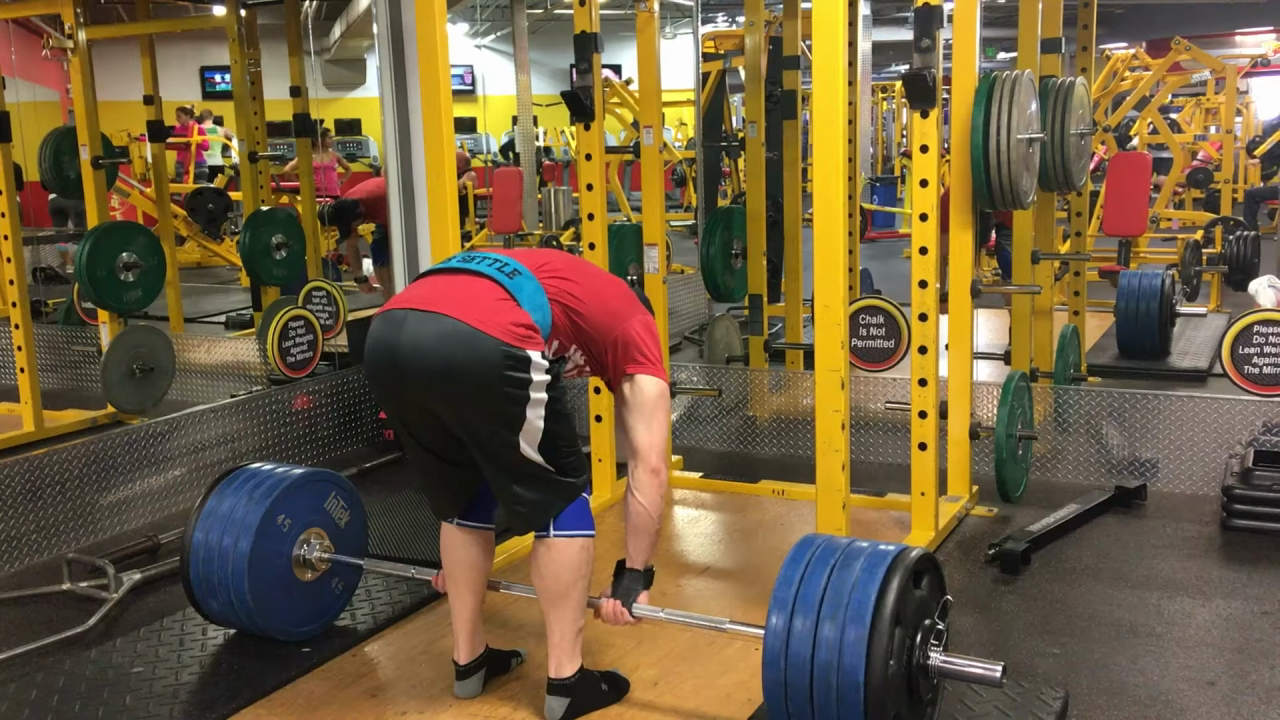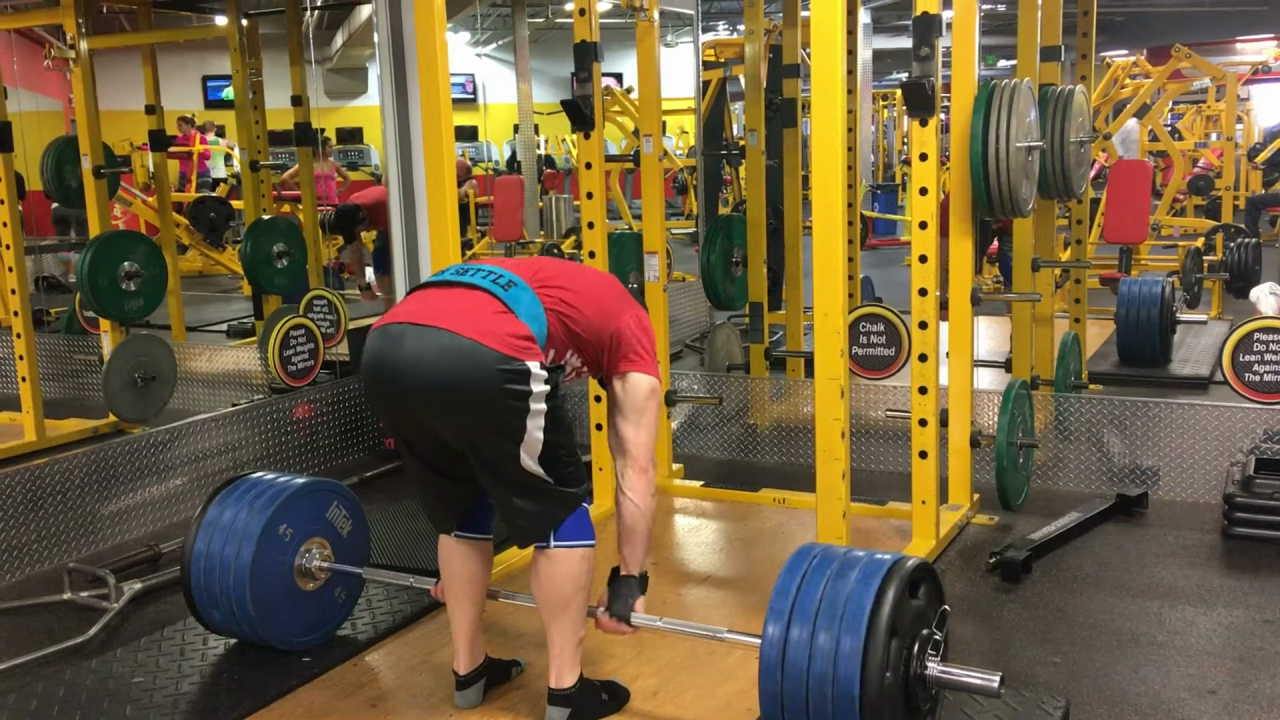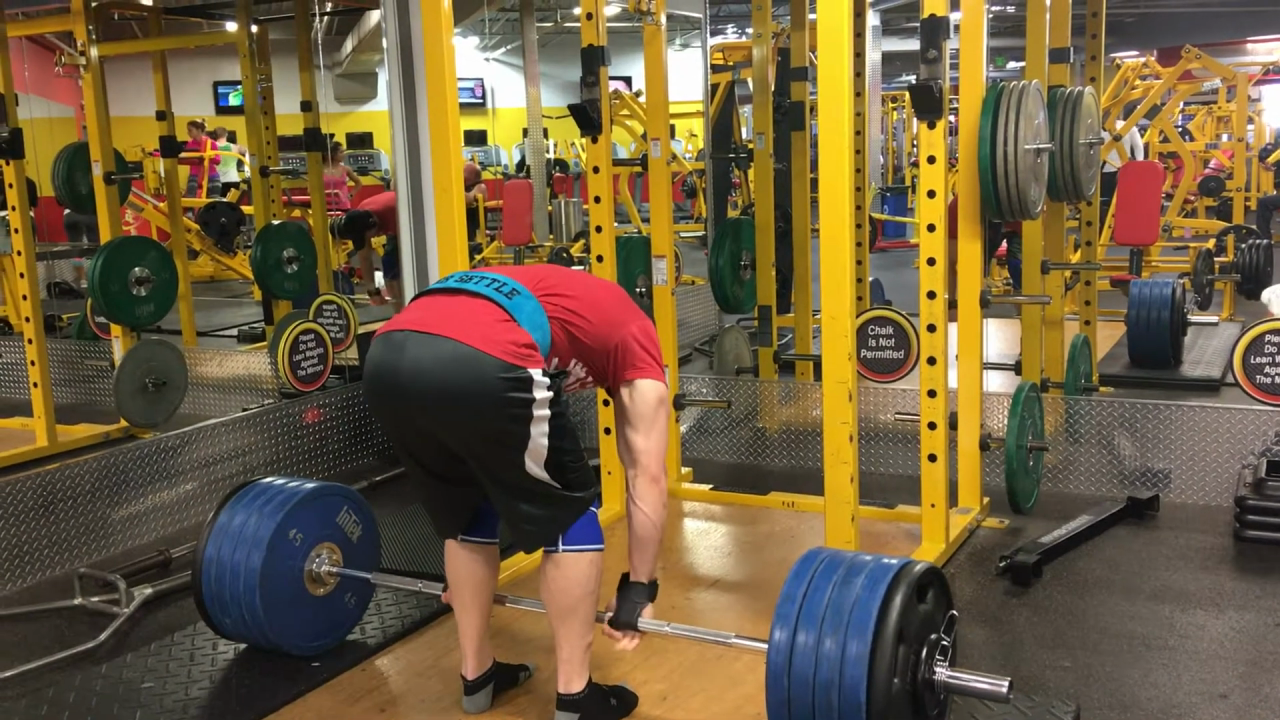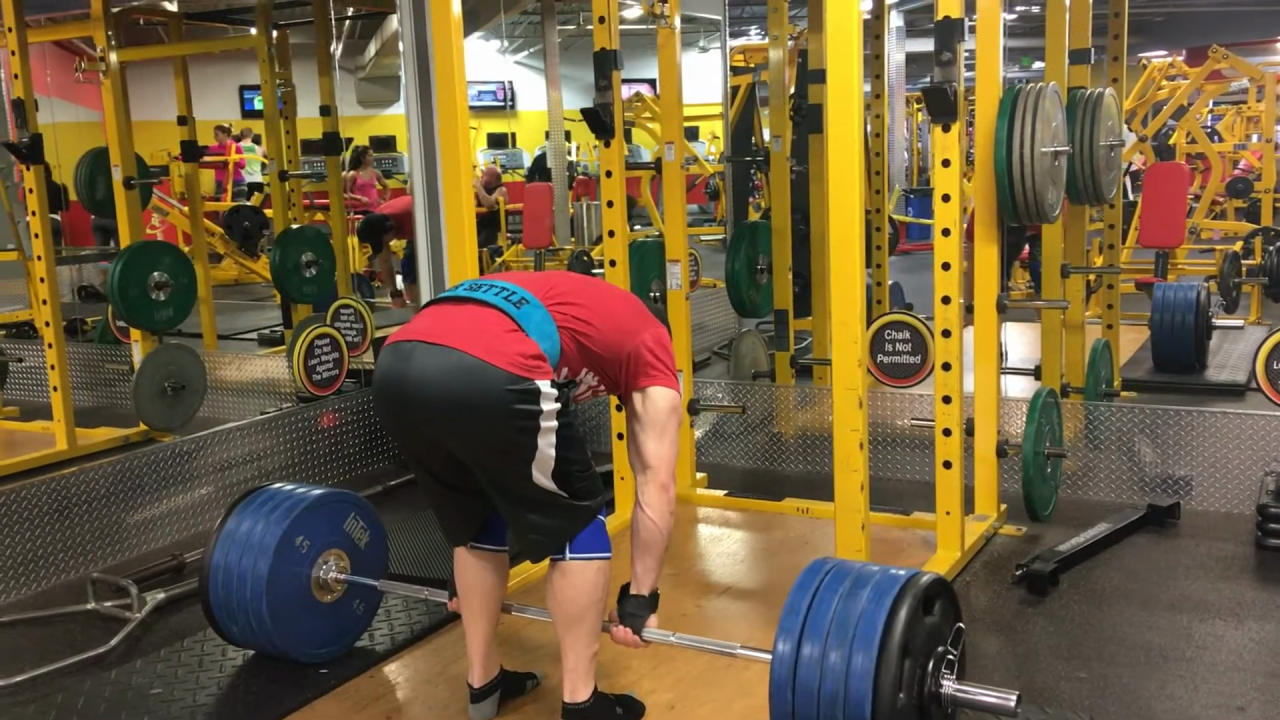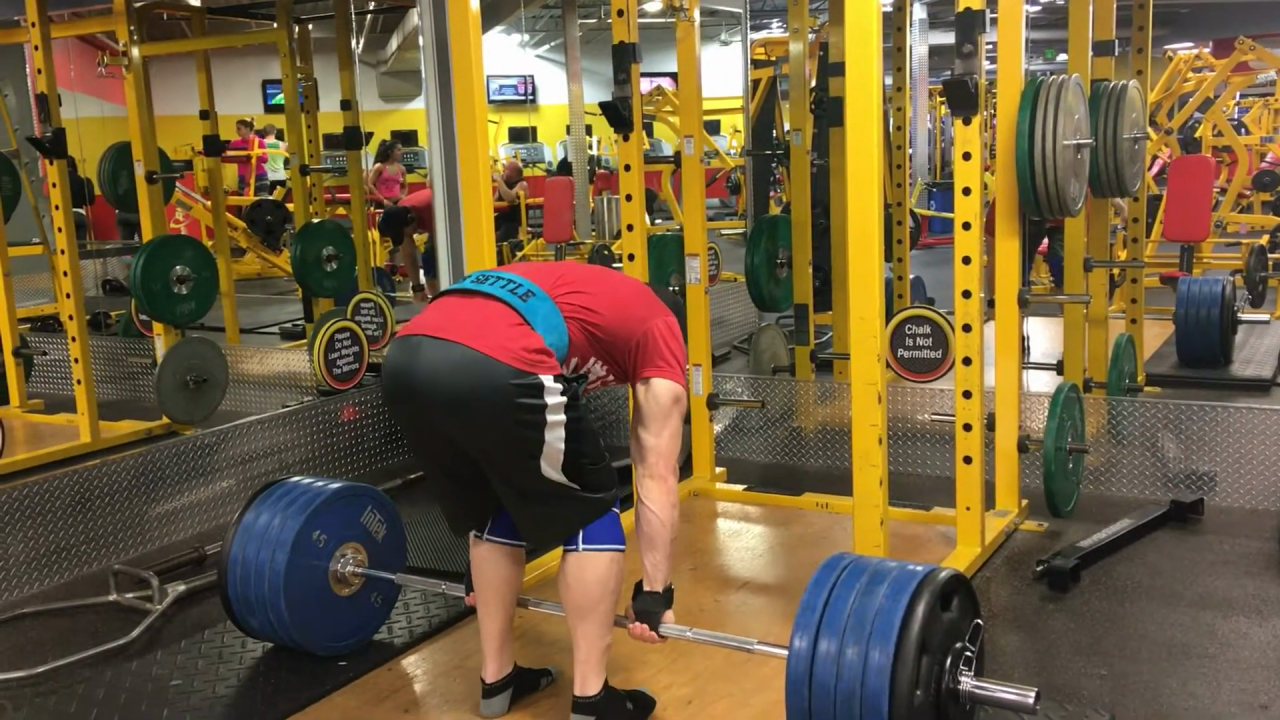
dt=0.7s
person 1, frame 1
right shoulder: (633, 324)
left elbow: (492, 454)
right elbow: (648, 466)
left wrist: (457, 560)
right wrist: (634, 577)
left hip: (387, 334)
right hip: (480, 343)
left knee: (464, 499)
right knee: (561, 501)
left ankle: (469, 660)
right ankle: (566, 681)
person 1, frame 2
right shoulder: (627, 324)
left elbow: (492, 459)
right elbow: (636, 467)
right wrist: (628, 583)
left hip: (384, 348)
right hip: (477, 357)
left knee: (460, 508)
right knee: (561, 511)
left ankle: (468, 670)
person 1, frame 3
right shoulder: (634, 334)
right elbow: (647, 475)
right wrist: (638, 589)
left hip: (387, 357)
right hip: (480, 366)
left knee: (467, 512)
right knee: (569, 515)
left ankle: (477, 675)
person 1, frame 4
right shoulder: (649, 343)
left elbow: (497, 467)
right elbow: (656, 482)
right wrist: (640, 597)
left hip: (397, 365)
right hip: (488, 376)
left knee: (477, 516)
right knee: (576, 523)
left ankle: (483, 683)
person 1, frame 5
right shoulder: (659, 329)
left elbow: (508, 464)
right elbow: (657, 474)
left wrist: (477, 572)
right wrist: (654, 592)
left hip: (407, 356)
right hip: (497, 369)
left knee: (494, 511)
right knee: (590, 514)
left ankle: (497, 678)
